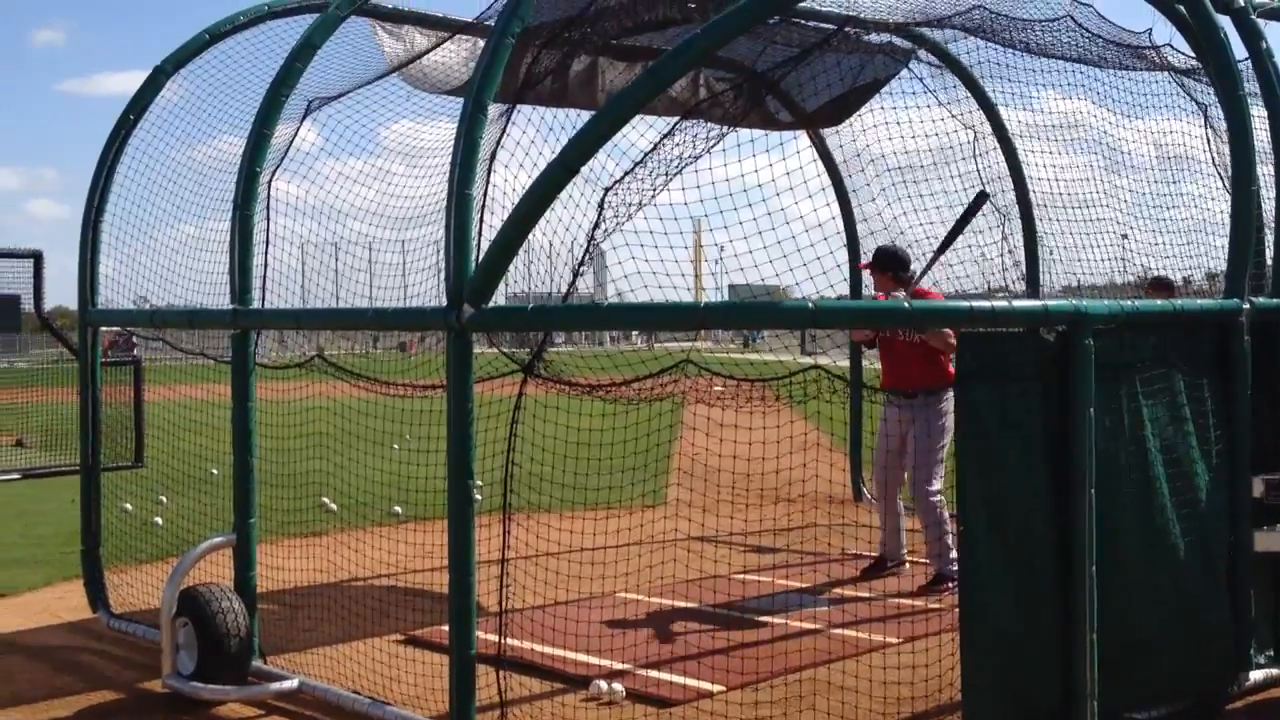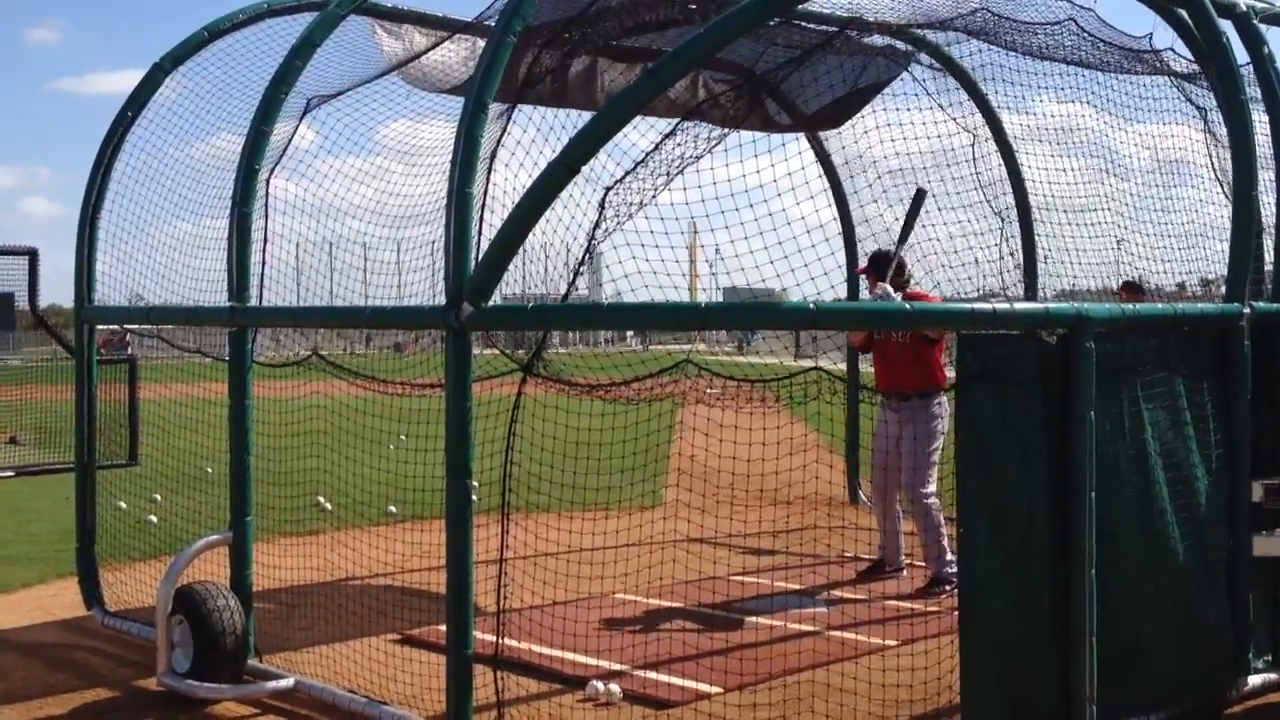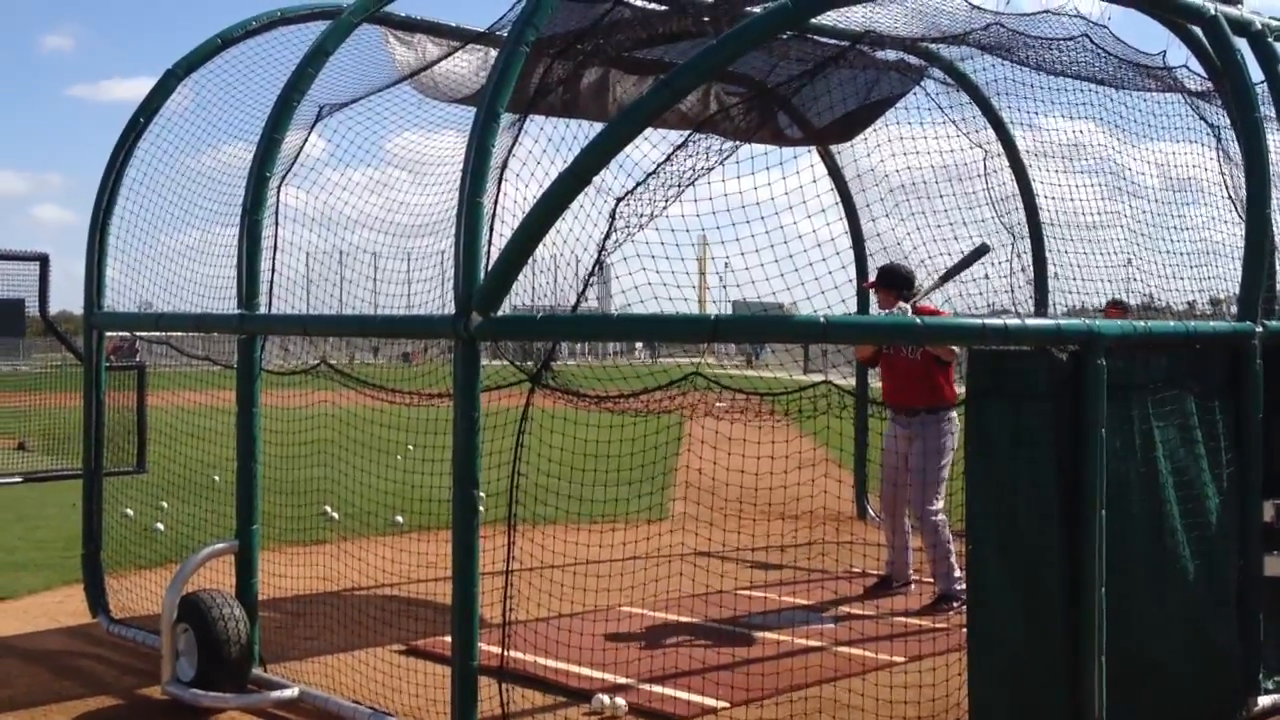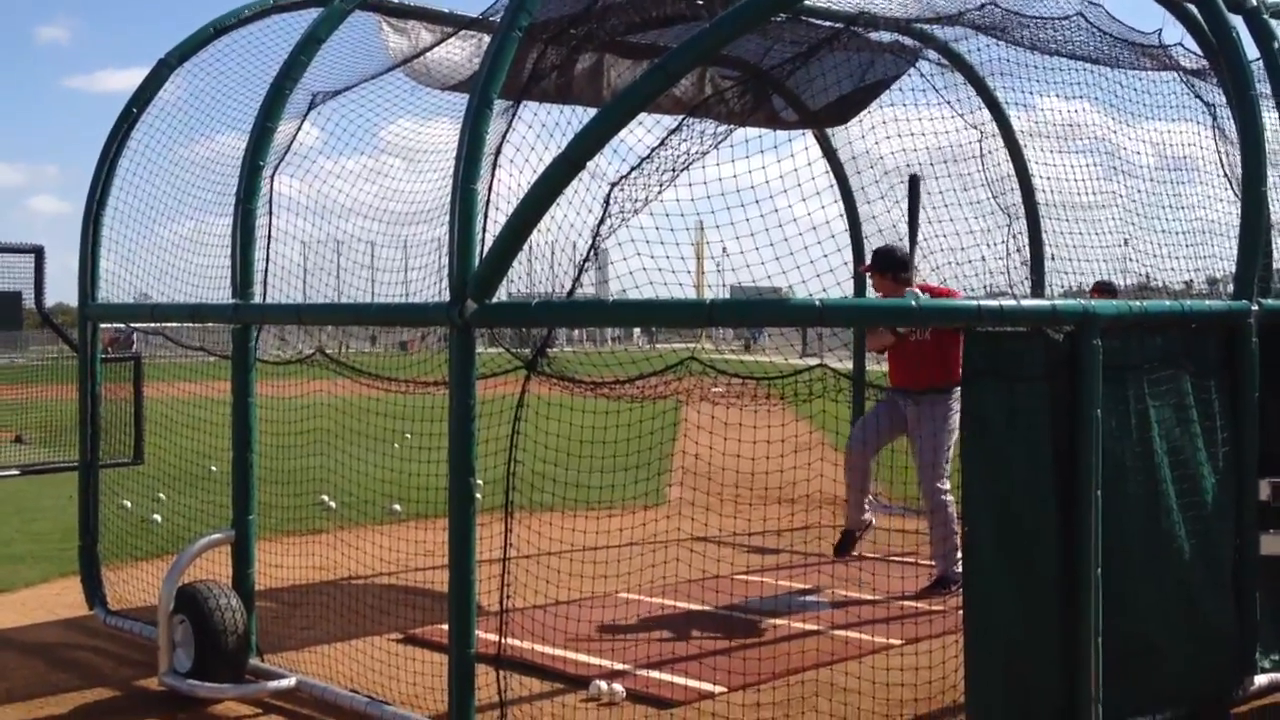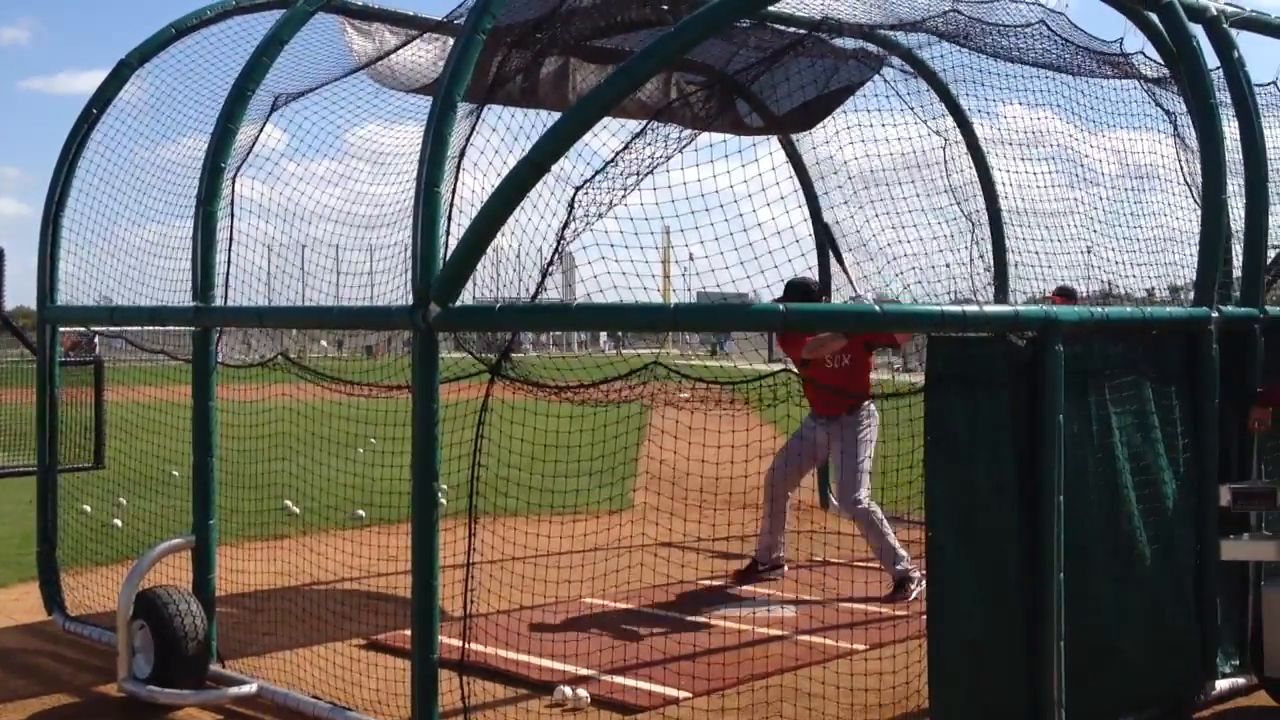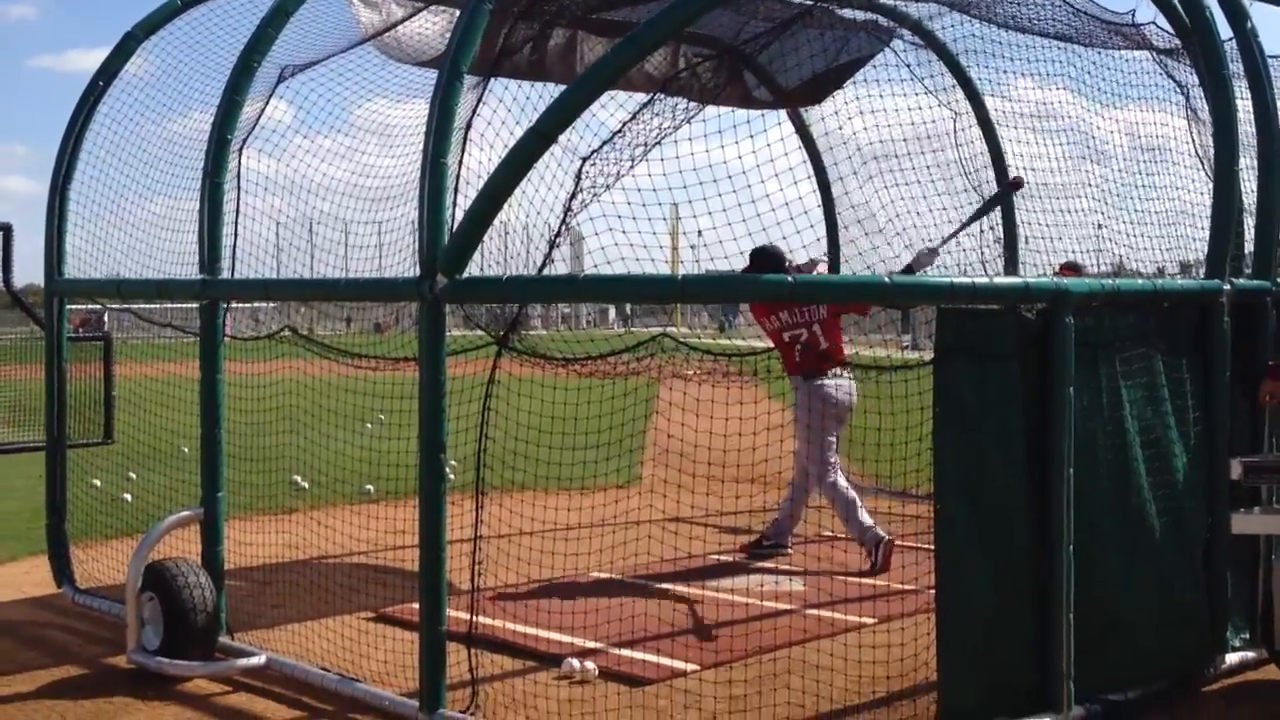
dt=0.5s
person 1, frame 1
left shoulder: (931, 301)
left elbow: (949, 343)
right elbow: (859, 334)
left hip: (931, 405)
right hip: (895, 404)
left knee: (925, 488)
right knee: (885, 483)
left ankle: (948, 569)
right ankle: (892, 554)
person 1, frame 2
left shoulder: (925, 302)
left elbow: (938, 329)
right elbow: (855, 340)
left wrist: (897, 304)
left hip: (925, 407)
right hip: (889, 406)
left knee: (919, 489)
right knee: (882, 486)
left ankle: (946, 571)
right ankle: (891, 558)
person 1, frame 3
left shoulder: (935, 319)
left elbow: (951, 353)
right elbow: (860, 352)
left hip: (935, 423)
right hip: (899, 421)
left knee: (925, 507)
right knee: (892, 502)
left ankle: (953, 589)
right ankle: (899, 574)
person 1, frame 4
left shoulder: (941, 296)
right elbow: (874, 343)
right wrist: (902, 324)
left hip: (938, 401)
right hip: (898, 396)
left knee: (934, 487)
right knee: (857, 446)
left ankle: (952, 572)
right ankle: (857, 521)
person 1, frame 5
left shoulder: (852, 332)
right shoulder: (791, 333)
left elbow: (904, 335)
right elbow: (812, 350)
left hip: (853, 422)
right hip: (818, 420)
left knee: (853, 500)
right knee: (777, 481)
left ankle: (905, 572)
right ankle: (769, 559)
person 1, frame 6
left shoulder: (761, 308)
left wrist: (803, 269)
right wrist: (913, 268)
left hip: (813, 390)
right hip: (842, 384)
left knee: (825, 472)
right knee: (807, 467)
left ankle: (875, 540)
right ankle: (777, 536)
